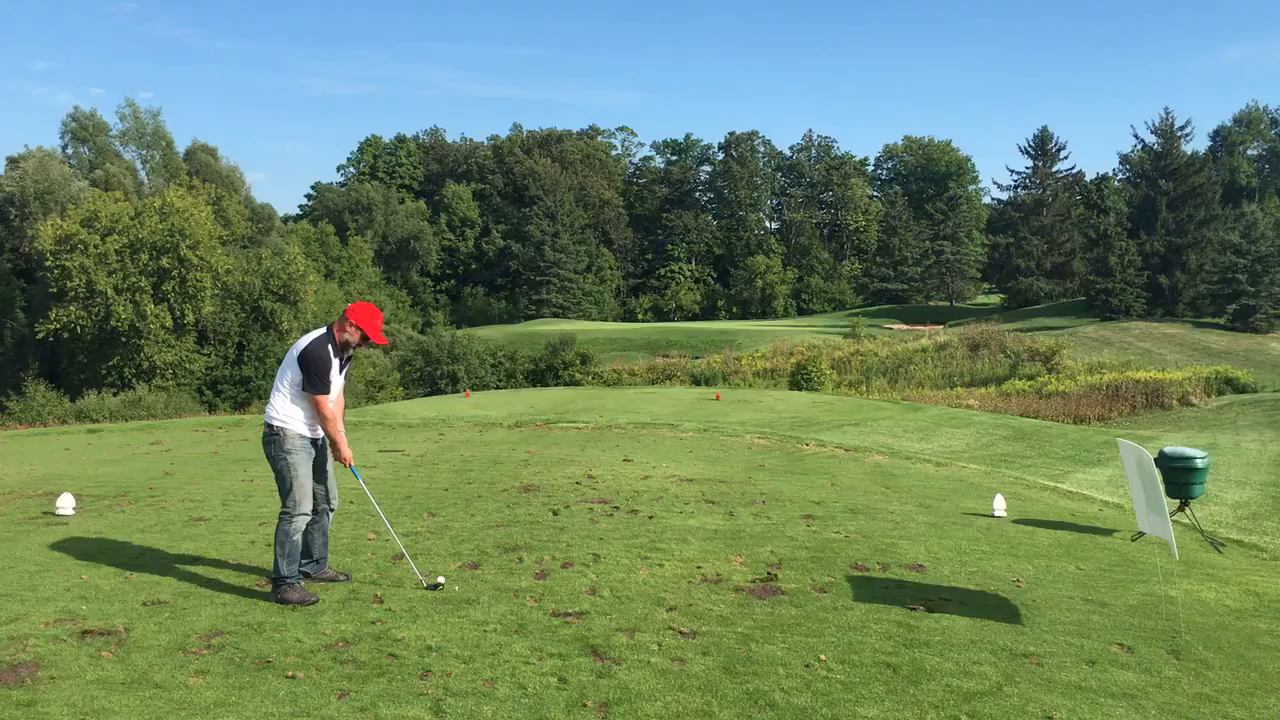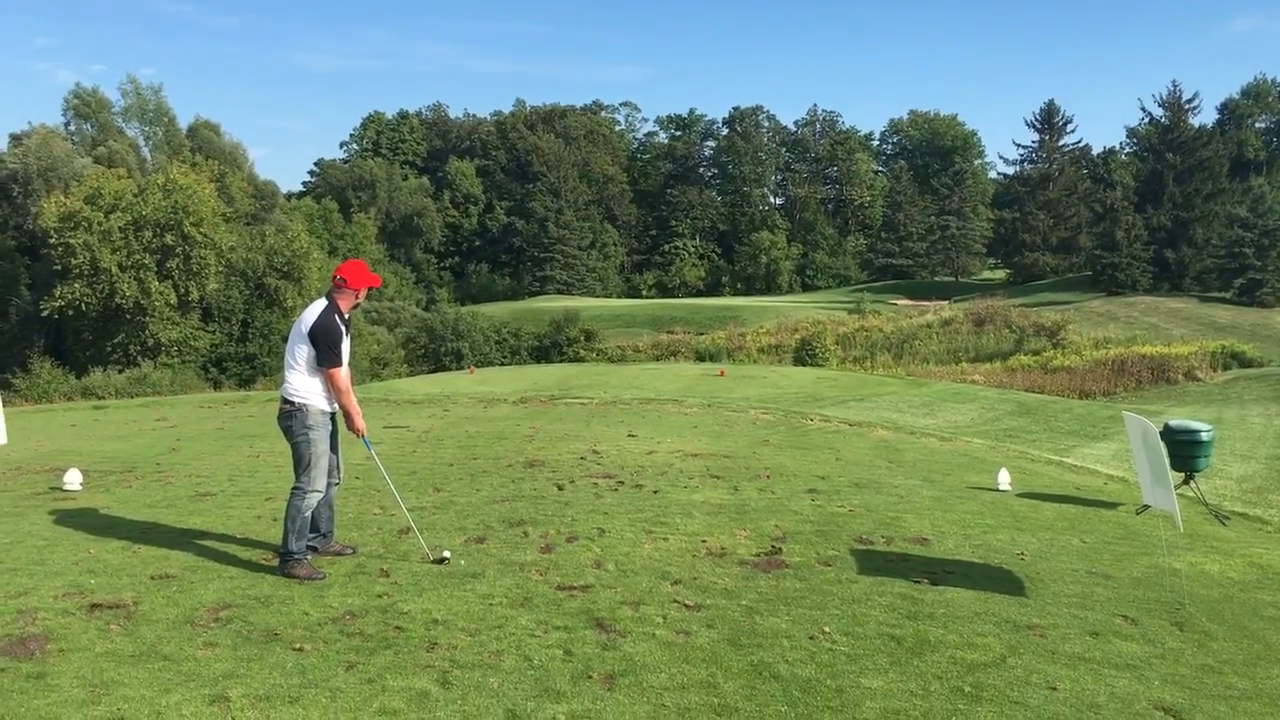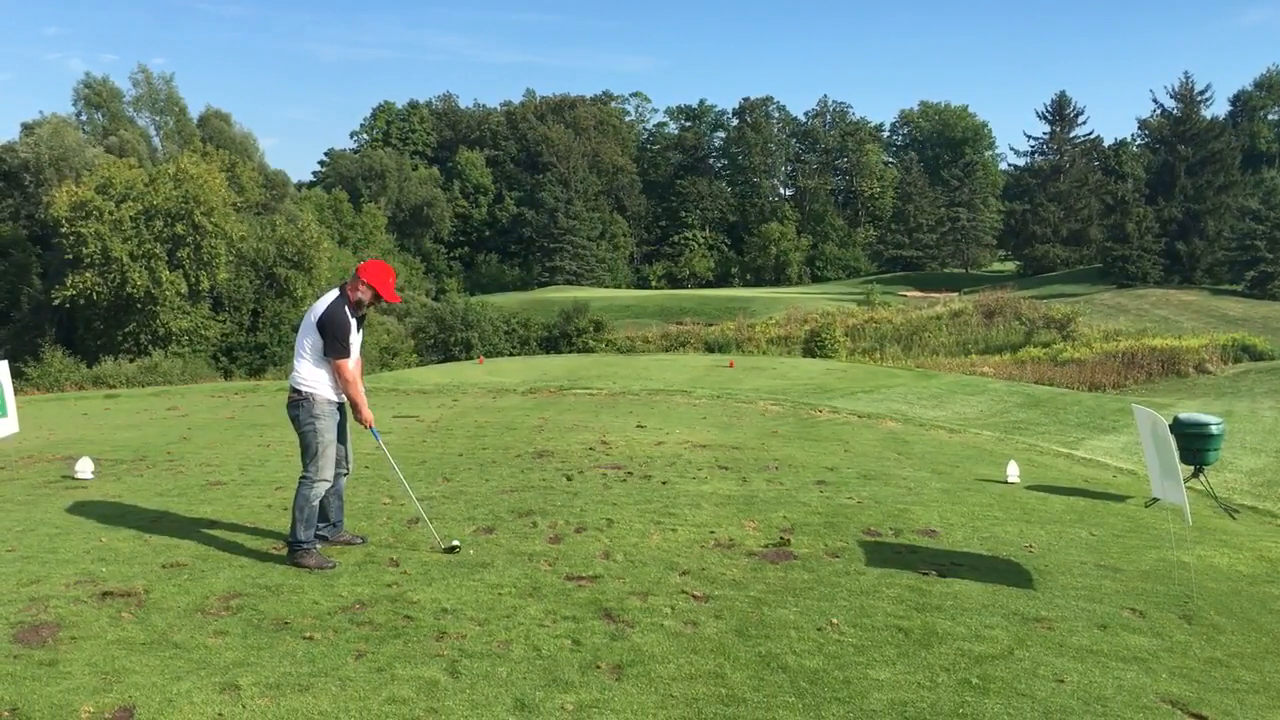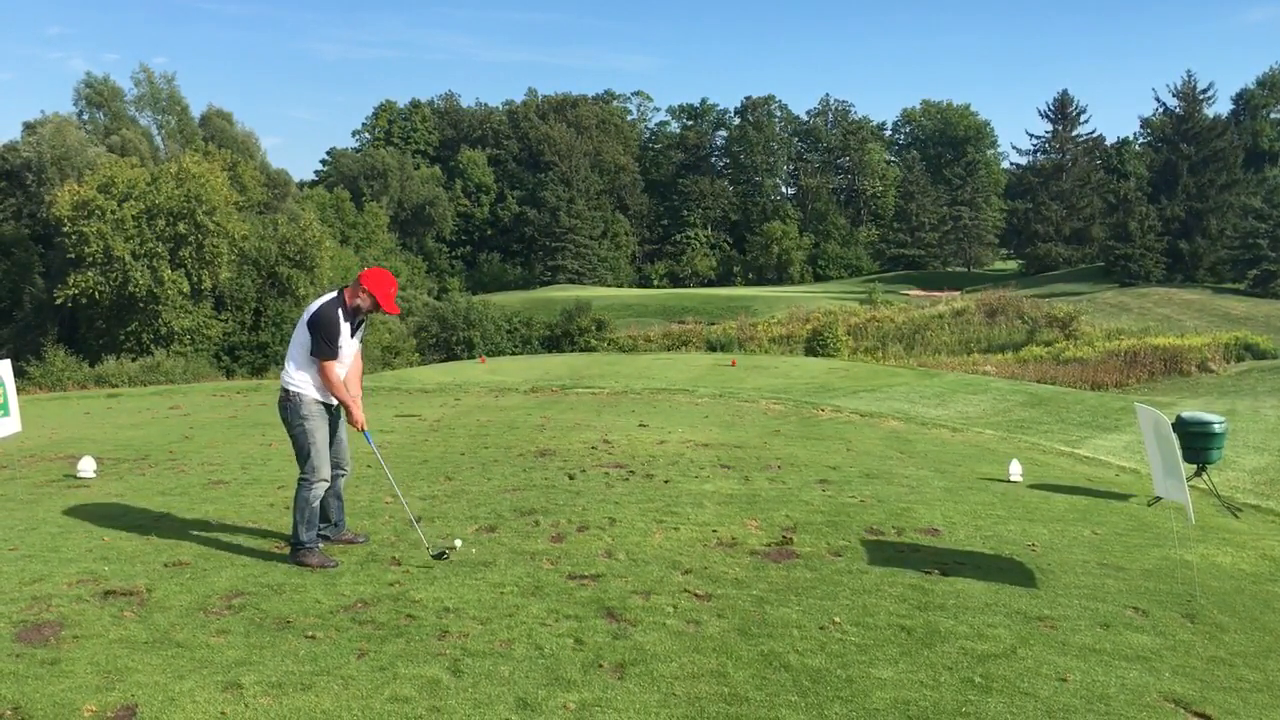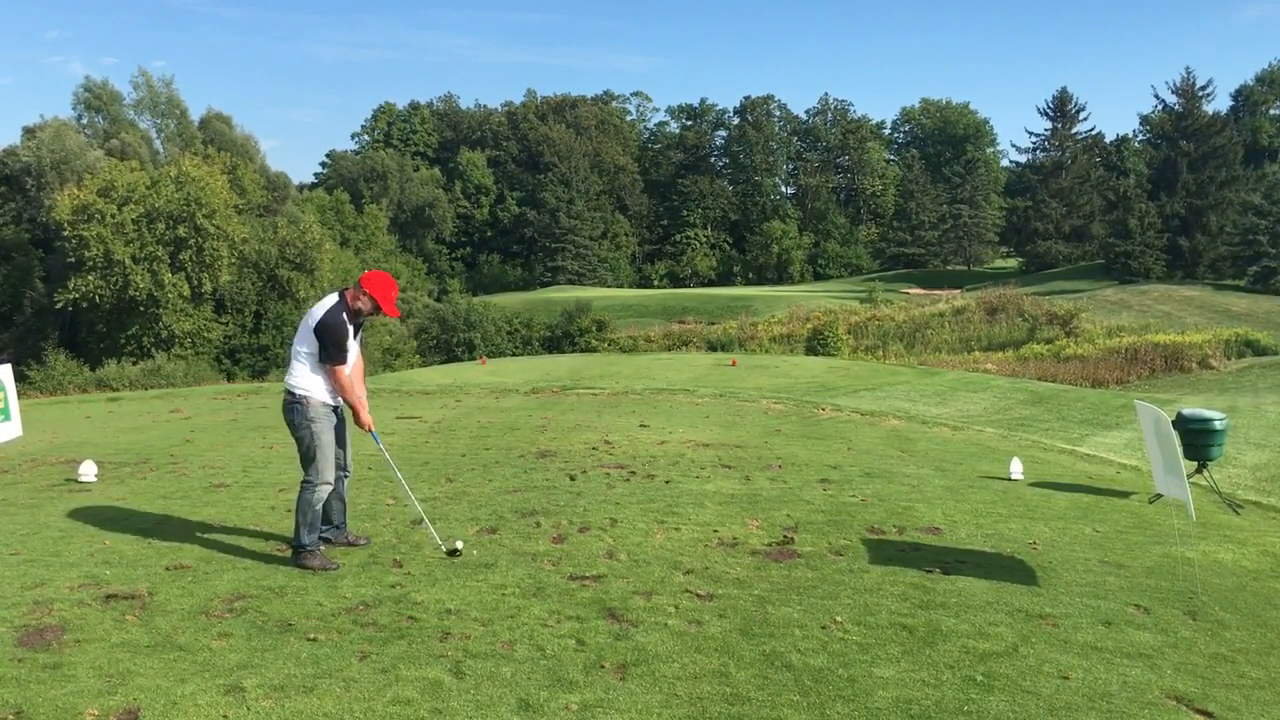
dt=1s
person 1, frame 1
left shoulder: (341, 350)
right shoulder: (316, 351)
left elbow: (336, 397)
right elbow: (323, 408)
left wrist: (340, 439)
right wrist: (341, 446)
left hip: (313, 436)
right hip: (287, 436)
left knee: (324, 503)
right knee: (298, 509)
left ankle: (313, 565)
right ankle: (285, 583)
person 1, frame 2
left shoulder: (335, 315)
right shoulder: (326, 323)
left elbow: (342, 370)
right elbow: (336, 380)
left wrist: (352, 408)
right wrist: (354, 415)
left hip: (321, 410)
right hip: (306, 412)
left knee: (329, 478)
right knee: (311, 485)
left ankle: (320, 539)
right ankle: (292, 558)
person 1, frame 3
left shoulder: (354, 308)
right shoulder: (335, 314)
left elbow: (353, 358)
right elbow: (343, 372)
left wrist: (361, 399)
right wrist: (361, 407)
left hip: (331, 400)
right hip: (313, 401)
left knee: (338, 468)
right knee: (318, 474)
left ankle: (329, 529)
right ankle: (300, 547)
person 1, frame 4
left shoulder: (357, 315)
right shoulder: (327, 315)
left elbow: (354, 357)
right elbow: (327, 372)
left wrist: (356, 399)
right wrist: (351, 407)
left hip: (327, 401)
right hip: (303, 400)
left knee: (338, 467)
right knee: (317, 474)
left ankle: (331, 528)
right ankle: (303, 547)
person 1, frame 5
left shoulder: (353, 313)
right shoulder: (332, 320)
left elbow: (355, 357)
right elbow: (338, 376)
left wrist: (362, 399)
right wrist: (359, 411)
left hip: (329, 402)
right hip: (308, 403)
left knee: (340, 469)
right knee: (320, 477)
left ankle: (332, 530)
right ankle: (304, 549)
